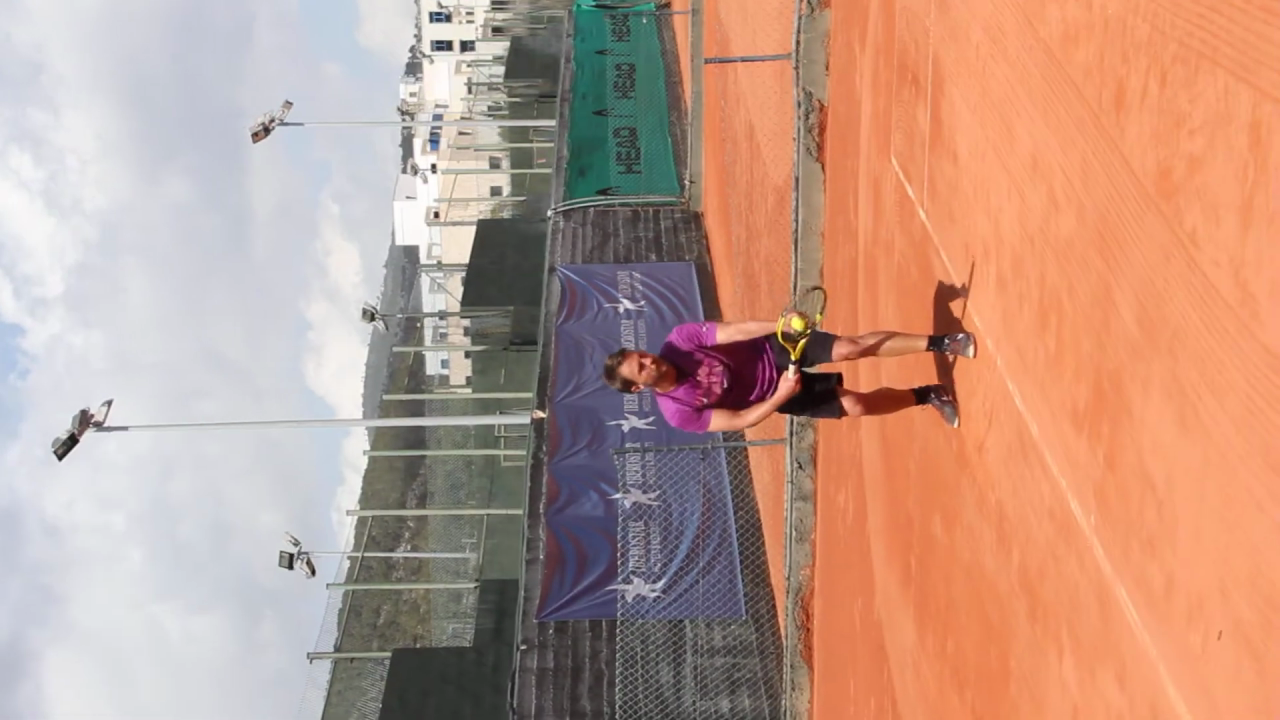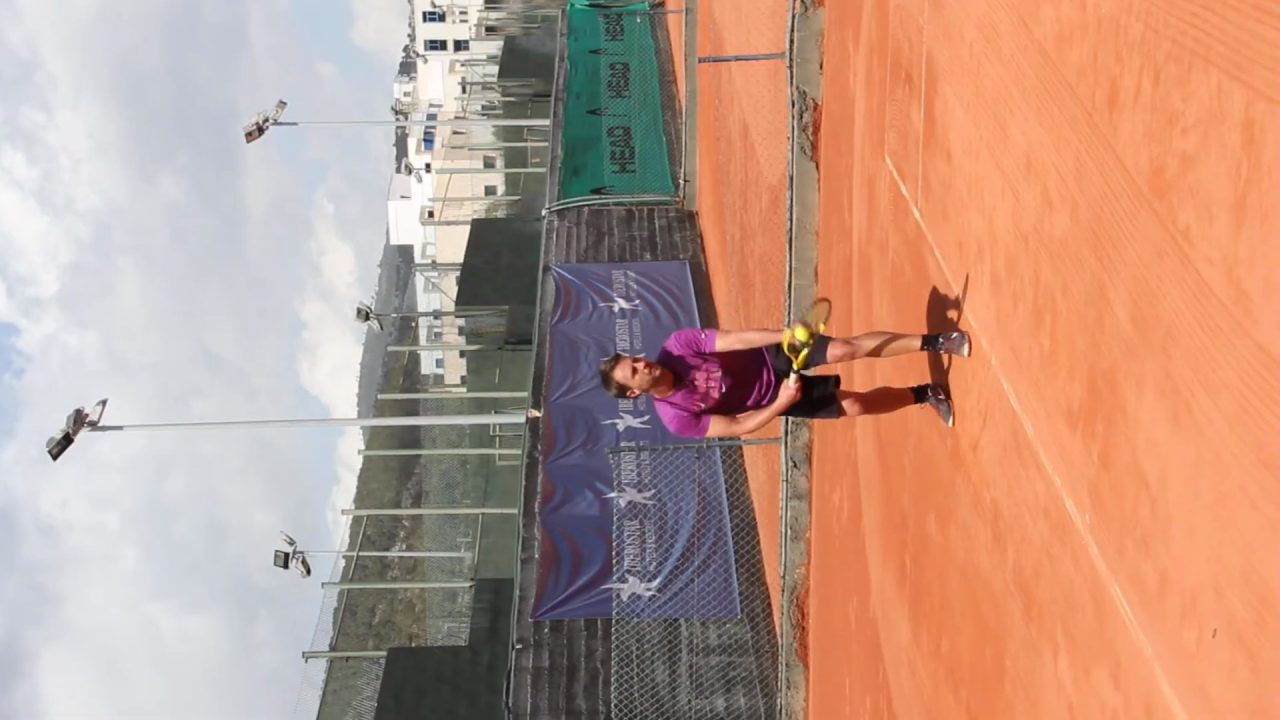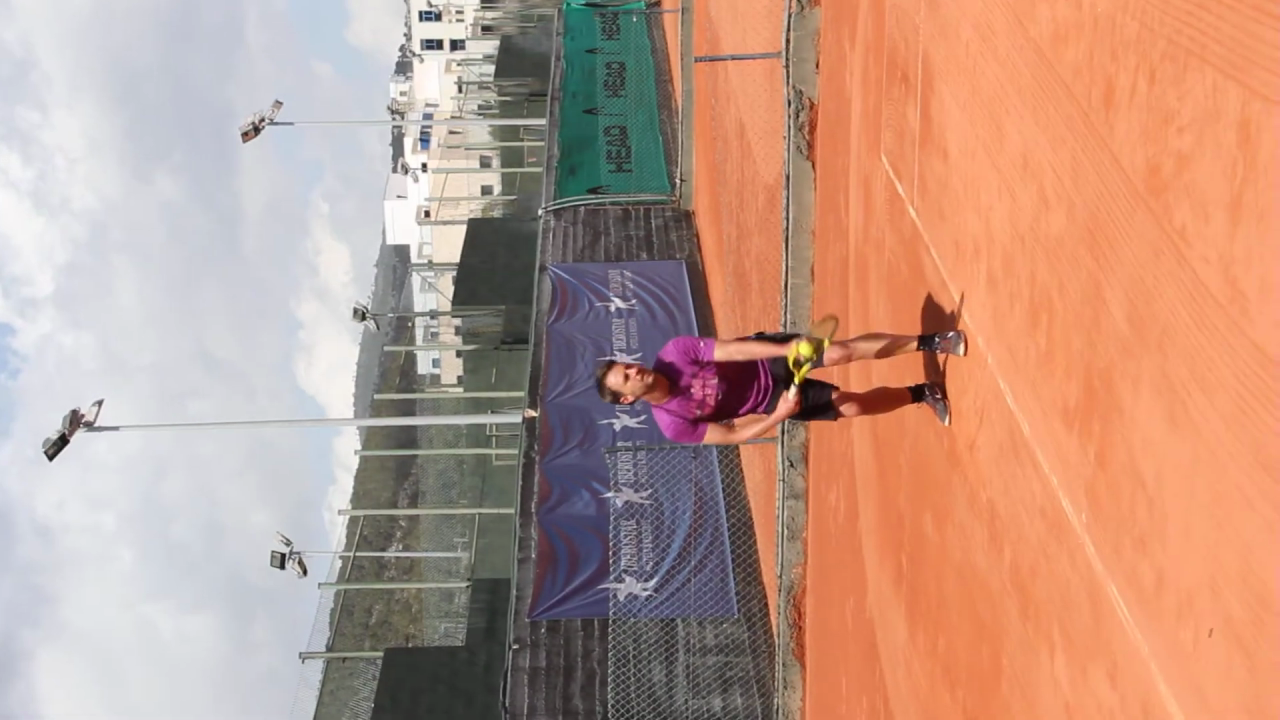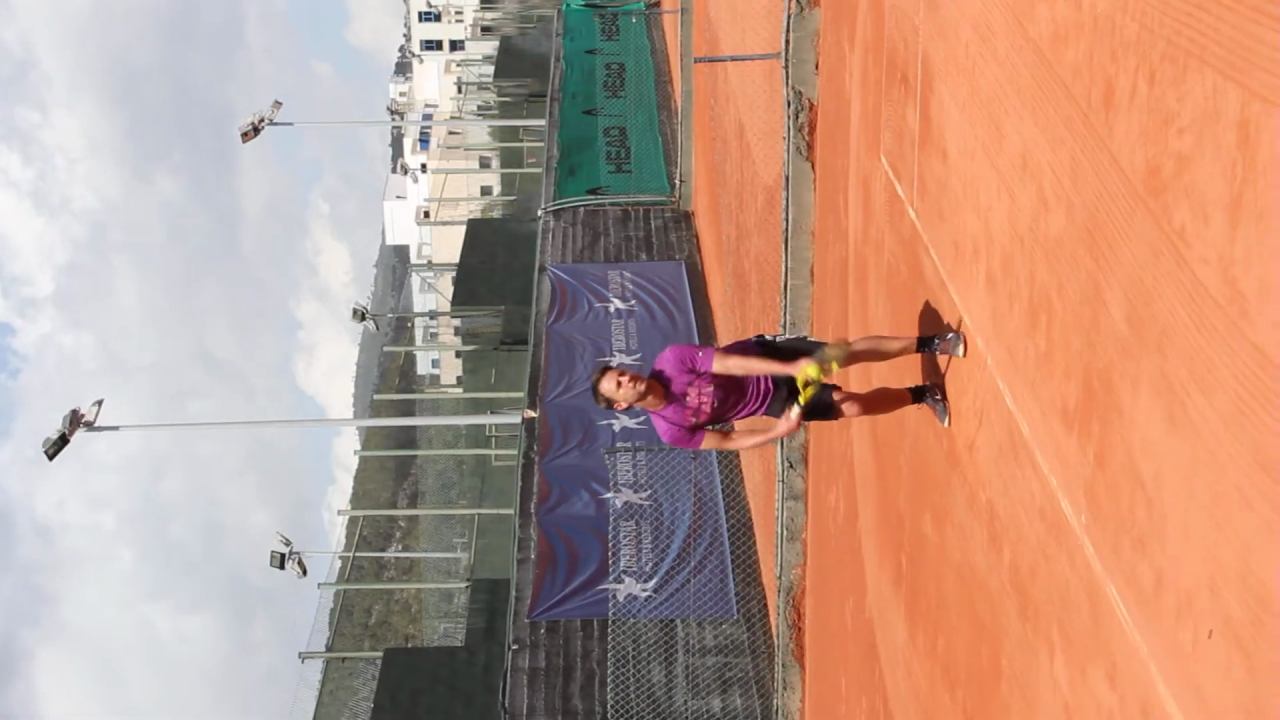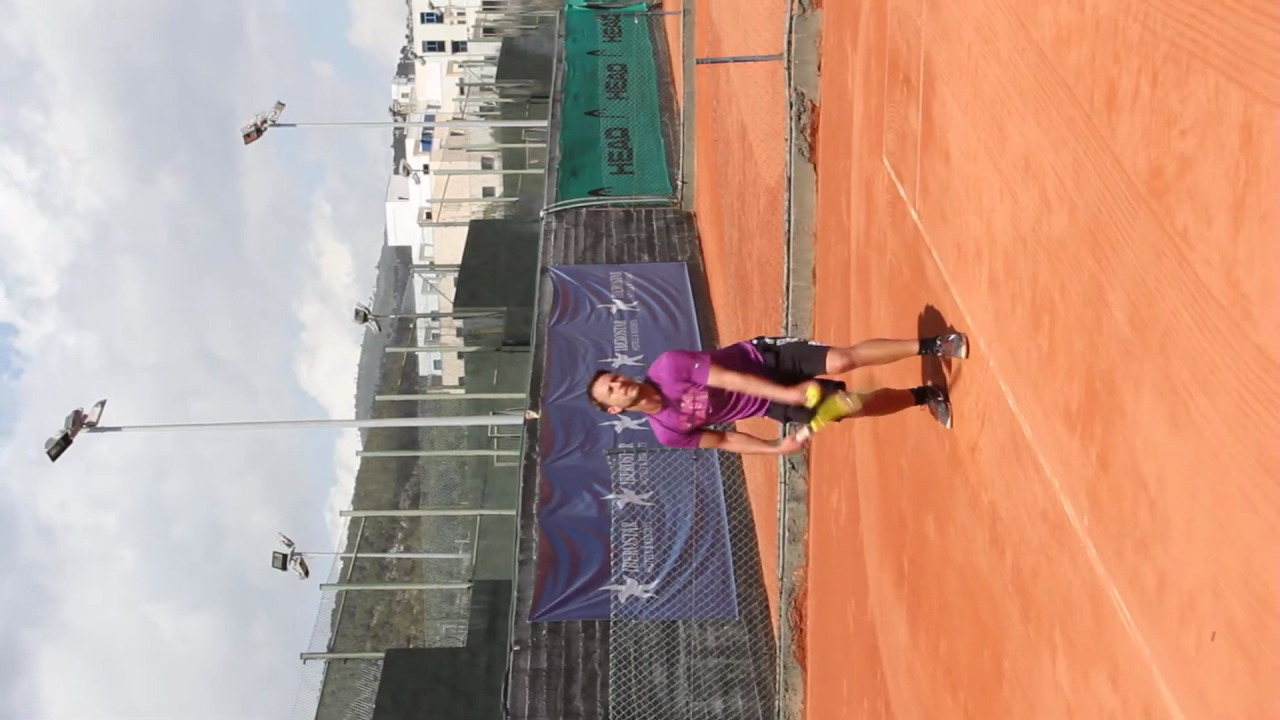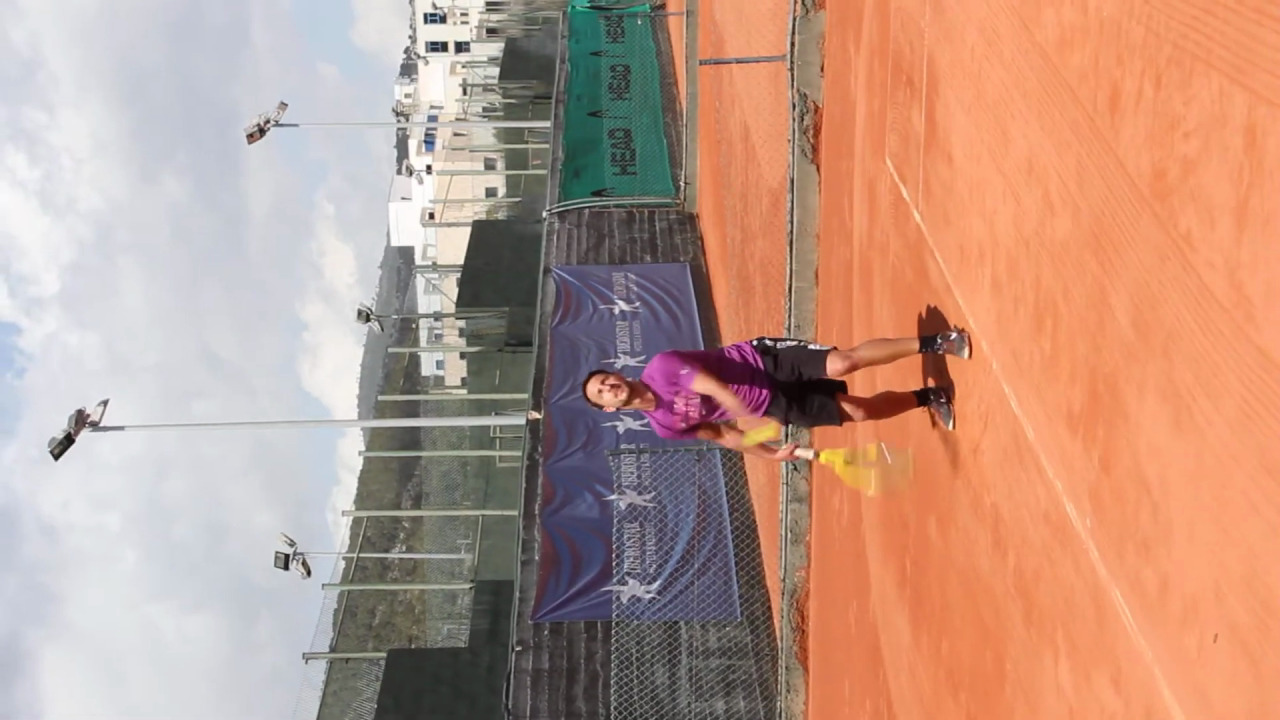
dt=0.1s
person 1, frame 1
left shoulder: (678, 341)
right shoulder: (679, 411)
left elbow: (735, 330)
right elbow: (739, 421)
right wrist: (781, 396)
left hip: (775, 348)
right hip: (774, 393)
left knee: (850, 348)
right knee: (855, 405)
left ankle: (941, 343)
right ankle: (928, 395)
person 1, frame 2
left shoulder: (677, 344)
right shoulder: (677, 418)
left elbow: (733, 339)
right elbow: (735, 427)
left wrist: (785, 334)
right wrist: (779, 405)
left hip: (767, 351)
right hip: (771, 393)
left knee: (844, 348)
right knee: (854, 404)
left ankle: (935, 341)
right ankle: (925, 394)
person 1, frame 3
left shoulder: (673, 353)
right shoulder: (674, 424)
left elbow: (732, 349)
right elbow: (731, 436)
left wrist: (788, 348)
right wrist: (778, 416)
left hip: (766, 355)
right hip: (768, 398)
left knee: (840, 351)
right knee: (852, 405)
left ankle: (931, 342)
right ankle: (922, 393)
person 1, frame 4
left shoulder: (671, 360)
right shoulder: (671, 430)
left elbow: (734, 362)
right elbow: (727, 441)
left wrist: (794, 367)
right wrist: (778, 431)
left hip: (762, 355)
right hip: (768, 400)
left knee: (841, 354)
right knee: (852, 406)
left ankle: (931, 343)
right ankle: (922, 394)
person 1, frame 5
left shoulder: (667, 368)
right shoulder: (668, 431)
left elbow: (730, 378)
right elbow: (722, 441)
left wrist: (789, 392)
right wrist: (777, 447)
left hip: (761, 357)
right hip: (768, 403)
left knee: (842, 360)
right knee: (856, 406)
left ankle: (932, 345)
right ankle: (925, 396)
person 1, frame 6
left shoulder: (660, 366)
right shoulder: (666, 426)
left elbow: (715, 383)
right elbow: (720, 431)
left wrist: (741, 403)
right wrist: (769, 451)
left hip: (761, 360)
right hip: (774, 403)
left knee: (842, 363)
right knee: (856, 410)
left ankle: (935, 343)
right ankle: (927, 398)
